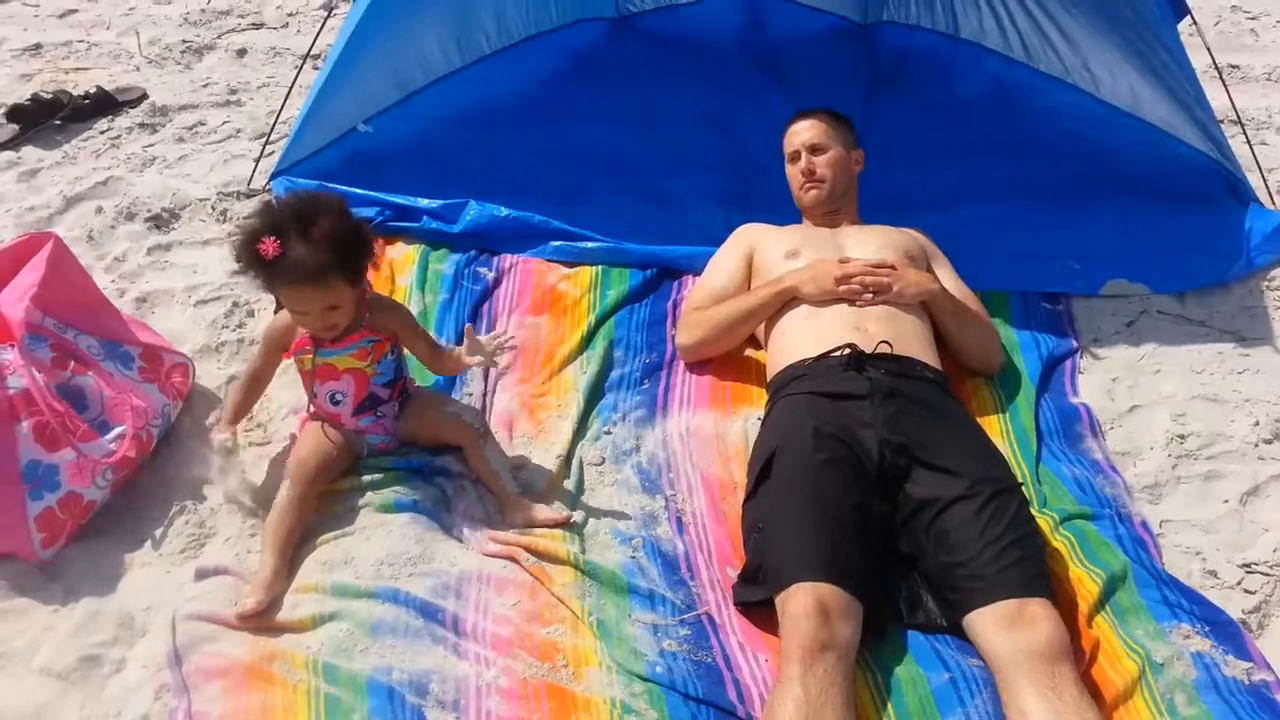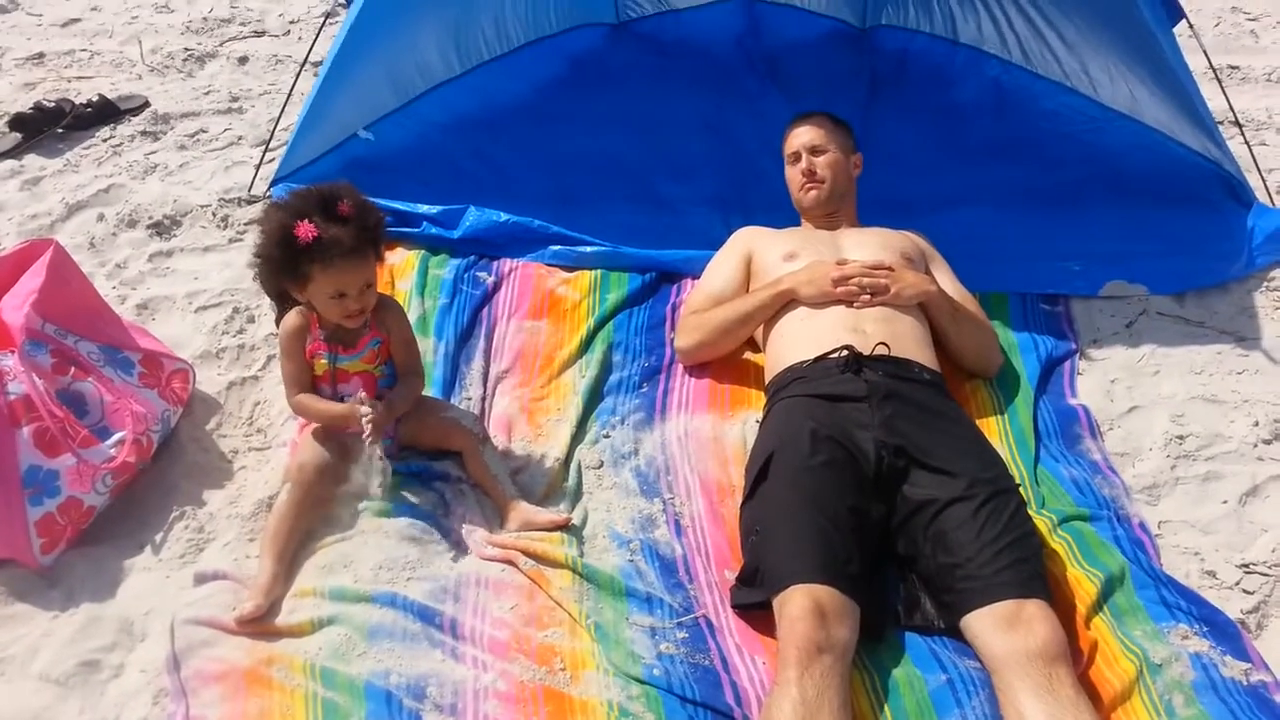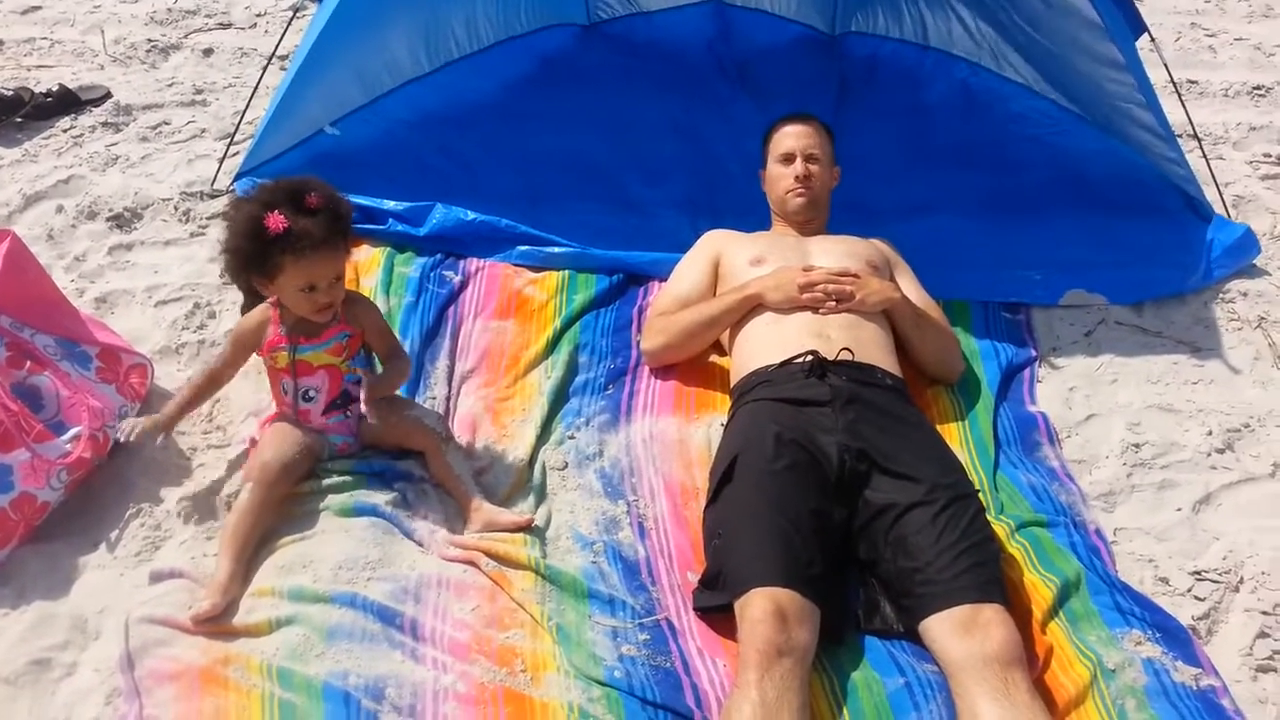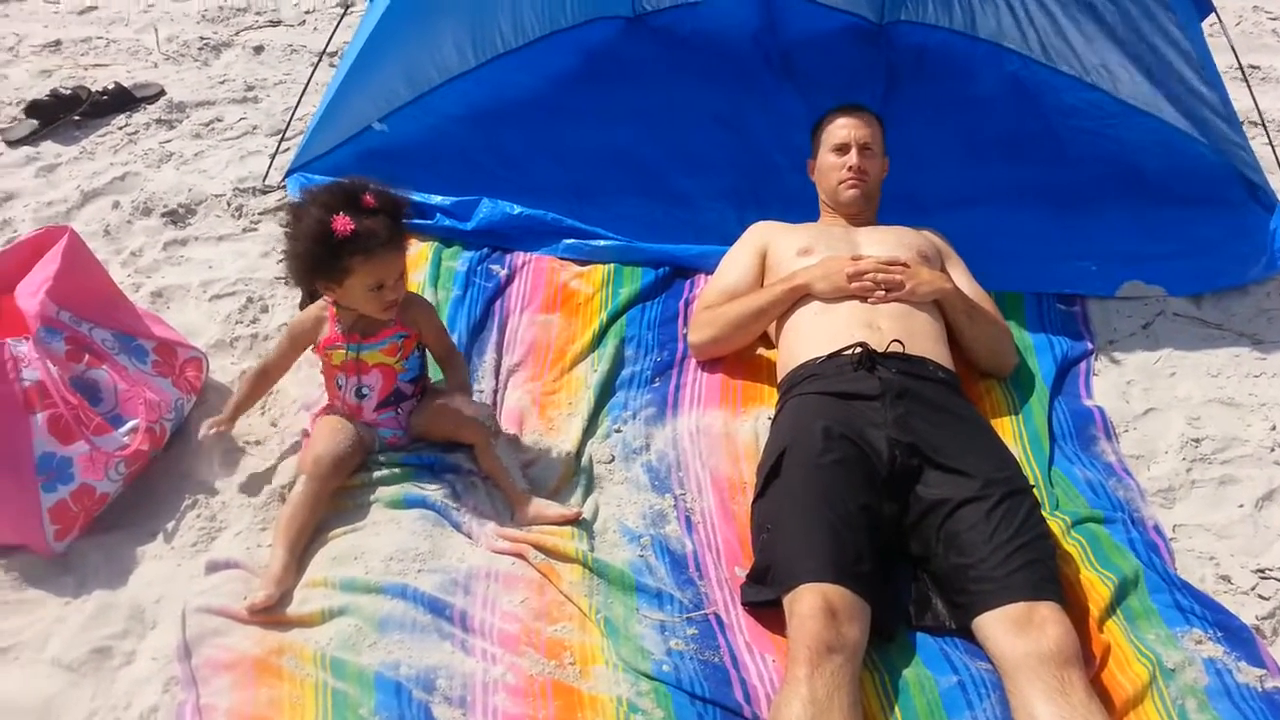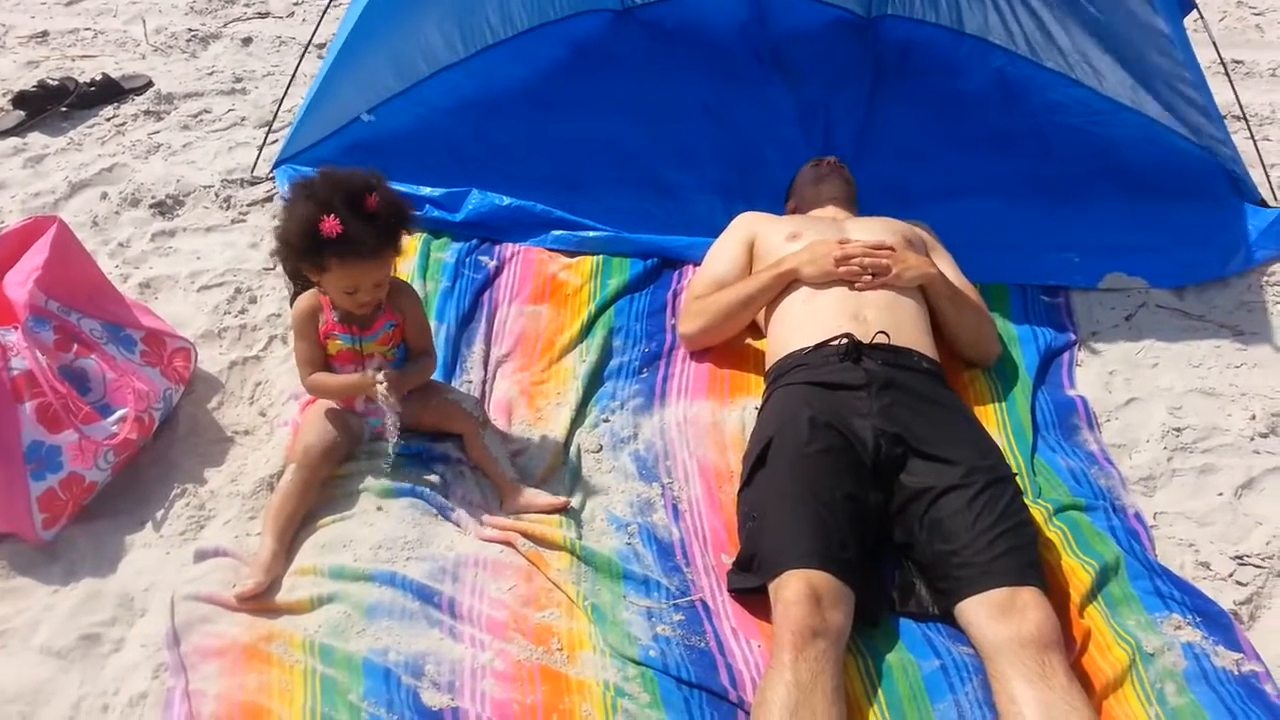
dt=1s
person 1, frame 1
left shoulder: (912, 241)
right shoulder: (758, 238)
left elbow: (989, 356)
right elbow: (689, 337)
left wrist: (929, 291)
right wrist: (793, 286)
left hip: (928, 409)
right hip: (814, 407)
left knee: (1035, 638)
right knee: (814, 630)
person 1, frame 2
left shoulder: (910, 244)
right shoulder: (755, 241)
left elbow: (987, 357)
right elbow: (689, 339)
left wrist: (928, 292)
right wrist: (790, 287)
left hip: (925, 409)
right hip: (812, 407)
left knee: (1033, 640)
right knee: (811, 632)
person 1, frame 3
left shoulder: (876, 251)
right shoulder: (724, 244)
left elbow: (950, 363)
right elbow: (655, 342)
left wrist: (891, 299)
right wrist: (758, 292)
left hip: (888, 415)
right hip: (776, 412)
left knee: (991, 646)
right knee: (772, 637)
person 1, frame 4
left shoulder: (927, 242)
right shoulder: (771, 236)
left elbow: (1002, 357)
right elbow: (702, 334)
left wrist: (941, 290)
right wrist: (805, 283)
left hip: (939, 409)
right hip: (825, 406)
left knee: (1046, 643)
right knee: (822, 635)
person 1, frame 5
left shoulder: (911, 232)
right shoulder: (758, 226)
left elbow: (986, 345)
right elbow: (693, 325)
left wrist: (928, 275)
right wrist: (793, 269)
left hip: (923, 397)
right hip: (812, 394)
left knee: (1029, 630)
right knee: (806, 619)
person 2, frame 1
left shoulder: (385, 313)
right shoulder: (283, 330)
left elbow: (433, 356)
right elbow: (253, 377)
left wrist: (465, 358)
right wrist: (226, 425)
left hip: (401, 408)
right hip: (337, 428)
left knee: (470, 426)
right knee: (298, 474)
left ankle: (513, 503)
right ankle: (271, 571)
person 2, frame 2
left shoulder: (388, 313)
right shoulder: (296, 328)
left elbow: (413, 378)
right elbow: (298, 397)
left wrist: (386, 413)
right wrist: (350, 415)
left hip: (396, 414)
right hip: (334, 428)
left knee: (468, 429)
right knee: (302, 477)
left ankle: (512, 506)
right ankle: (270, 574)
person 2, frame 3
left shoulder: (358, 310)
right shoulder: (259, 326)
left elbow: (398, 360)
right elbow: (215, 375)
left wrist: (381, 386)
right wrist: (167, 418)
left hip: (362, 413)
right hip: (300, 428)
left knee: (427, 432)
right knee: (263, 478)
left ankle: (474, 507)
right ankle: (227, 577)
person 2, frame 4
left shoulder: (415, 311)
right shoulder: (314, 322)
left elbow: (450, 354)
right elbow: (269, 369)
left wrist: (461, 392)
right wrist: (230, 416)
left hip: (416, 406)
right hip: (352, 420)
left knee: (482, 425)
right knee: (316, 470)
left ankle: (521, 501)
right ankle: (280, 565)
person 2, frame 5
left shoulder: (402, 298)
right shoulder: (309, 310)
left elbow: (426, 358)
right elbow: (312, 379)
left wrist: (398, 381)
right wrist: (364, 382)
left hip: (403, 394)
right hip: (340, 405)
left knee: (471, 414)
right knee: (305, 460)
left ankle: (512, 490)
right ankle: (270, 552)
